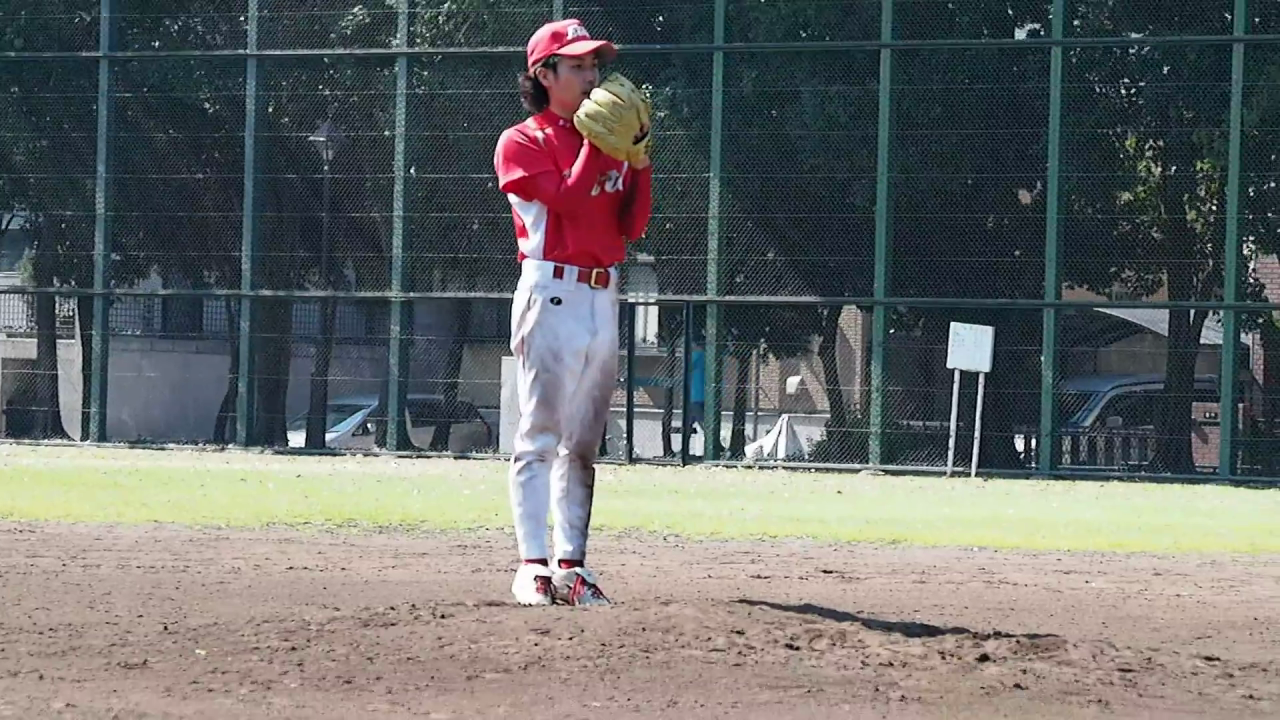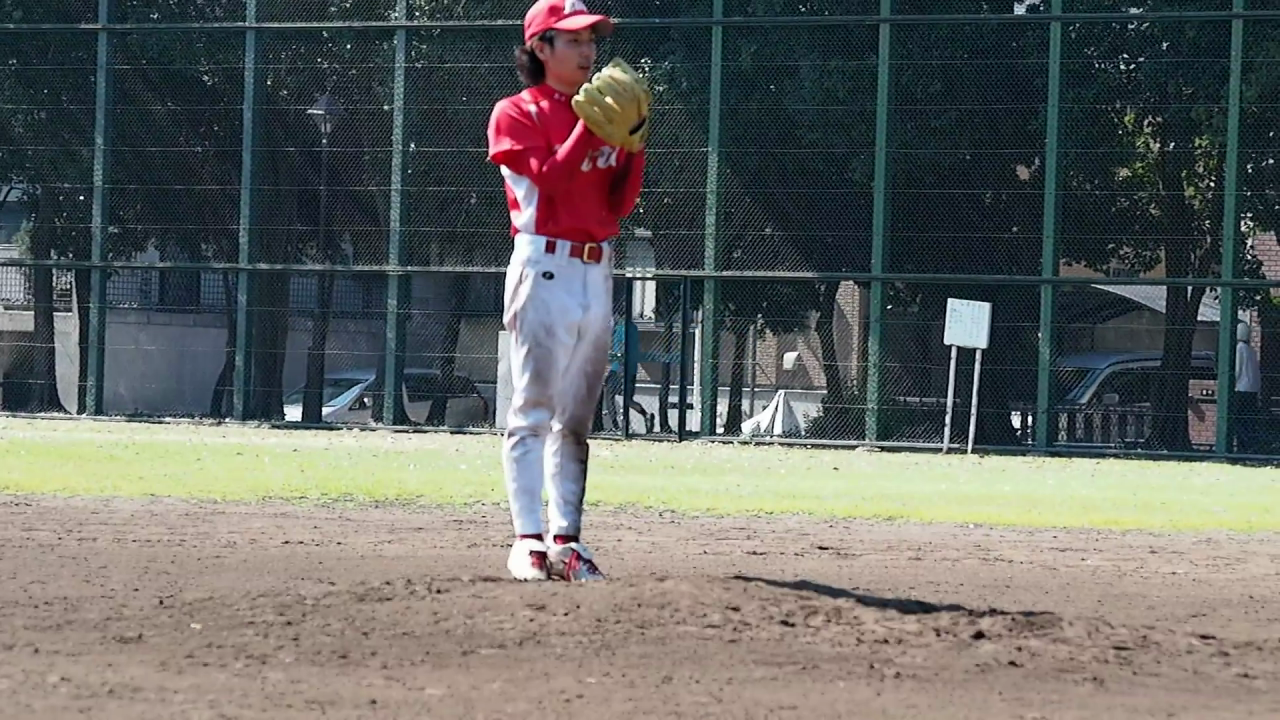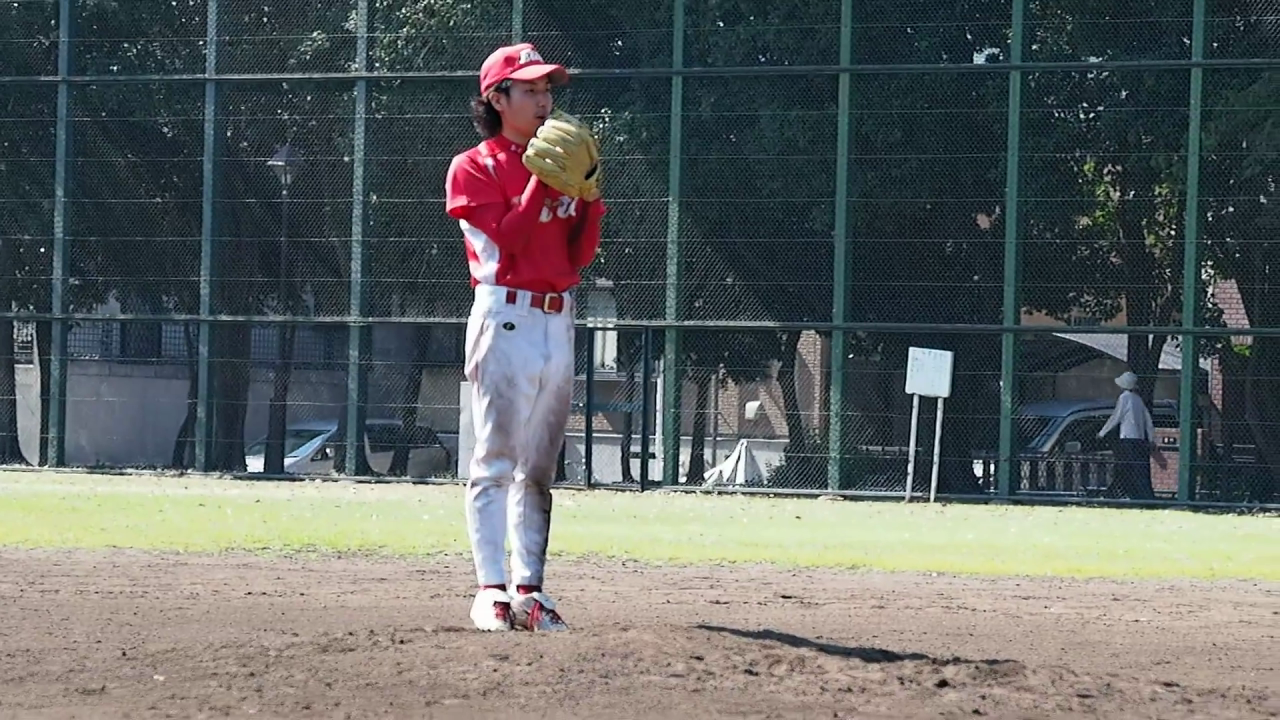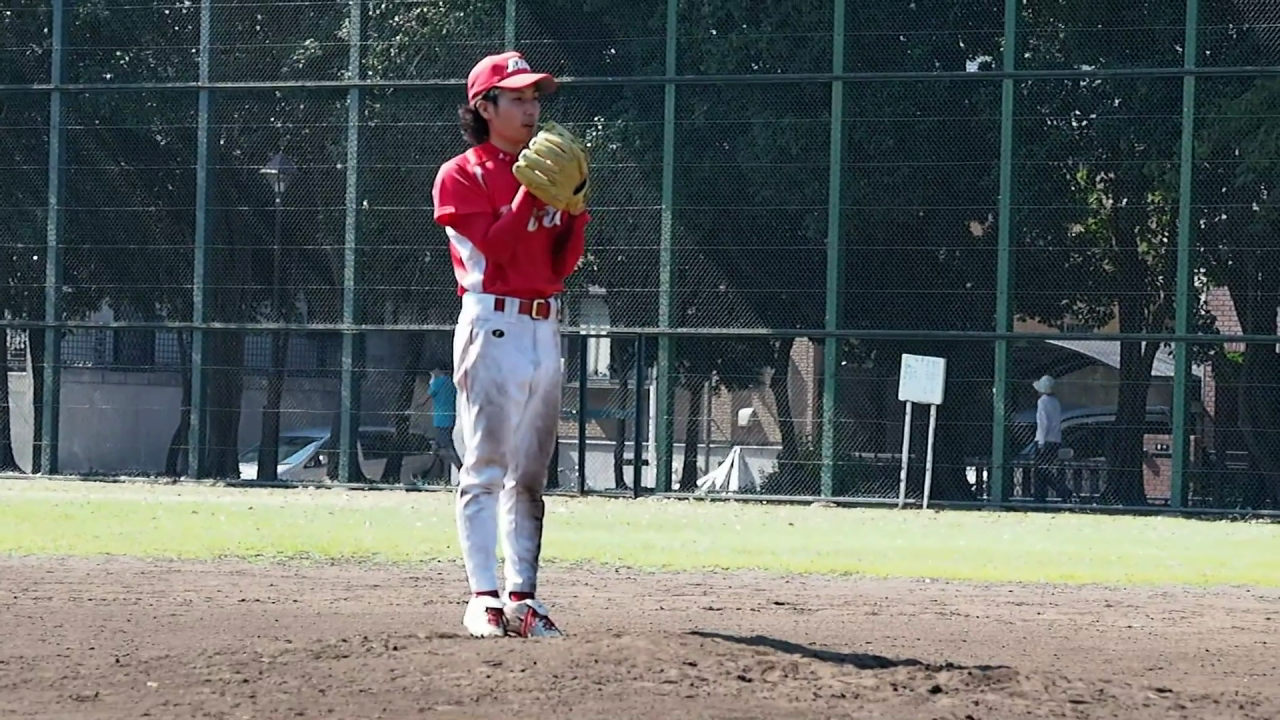
dt=0.7s
person 1, frame 1
right shoulder: (522, 141)
left elbow: (632, 225)
right elbow: (570, 201)
left wrist: (639, 154)
right wrist: (597, 138)
left hip: (604, 297)
right hip: (553, 293)
left knee: (583, 441)
right knee: (541, 434)
left ankle: (571, 564)
right ankle: (534, 565)
person 1, frame 2
right shoulder: (516, 113)
left elbow: (620, 204)
right elbow: (552, 178)
left wrist: (634, 139)
right wrist: (593, 118)
left hip: (597, 271)
right hip: (545, 267)
left knee: (576, 415)
right knee: (534, 409)
left ankle: (566, 538)
right ankle: (528, 538)
person 1, frame 3
right shoulder: (473, 167)
left elbow: (579, 255)
right elbow: (508, 238)
left wrist: (589, 190)
right wrist: (544, 176)
left hip: (558, 322)
right hip: (506, 319)
left knee: (538, 466)
right knee: (496, 459)
left ankle: (529, 588)
right ankle: (492, 590)
person 1, frame 4
right shoulder: (461, 175)
left elbow: (562, 265)
right elbow: (493, 249)
left wrist: (576, 204)
right wrist: (532, 190)
left hip: (545, 329)
right hip: (494, 326)
left knee: (530, 473)
right knee: (486, 468)
left ankle: (523, 594)
right ankle: (484, 597)
